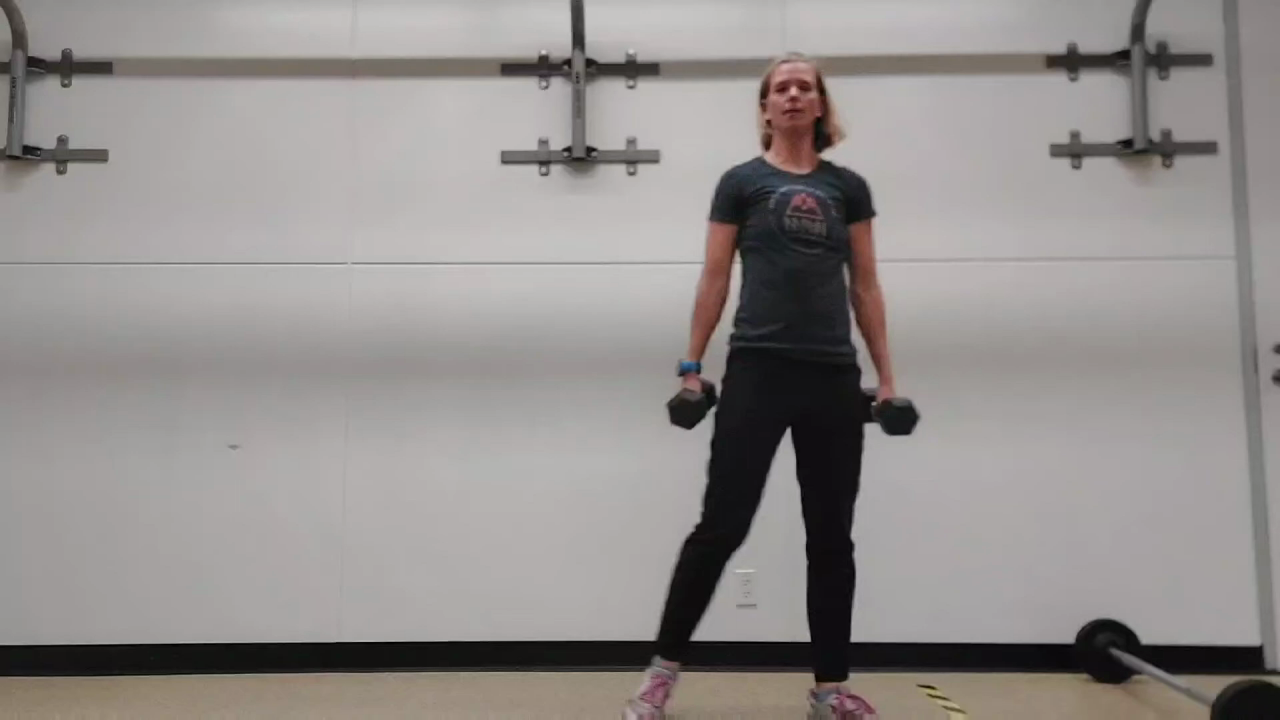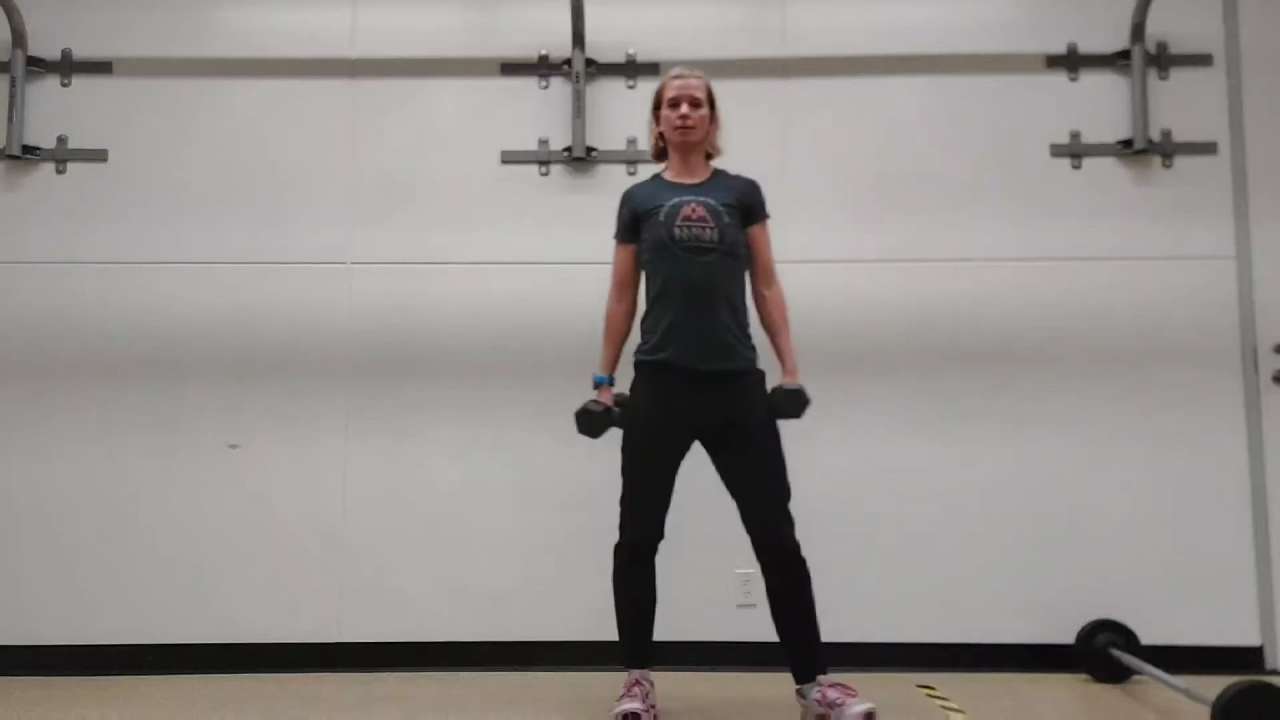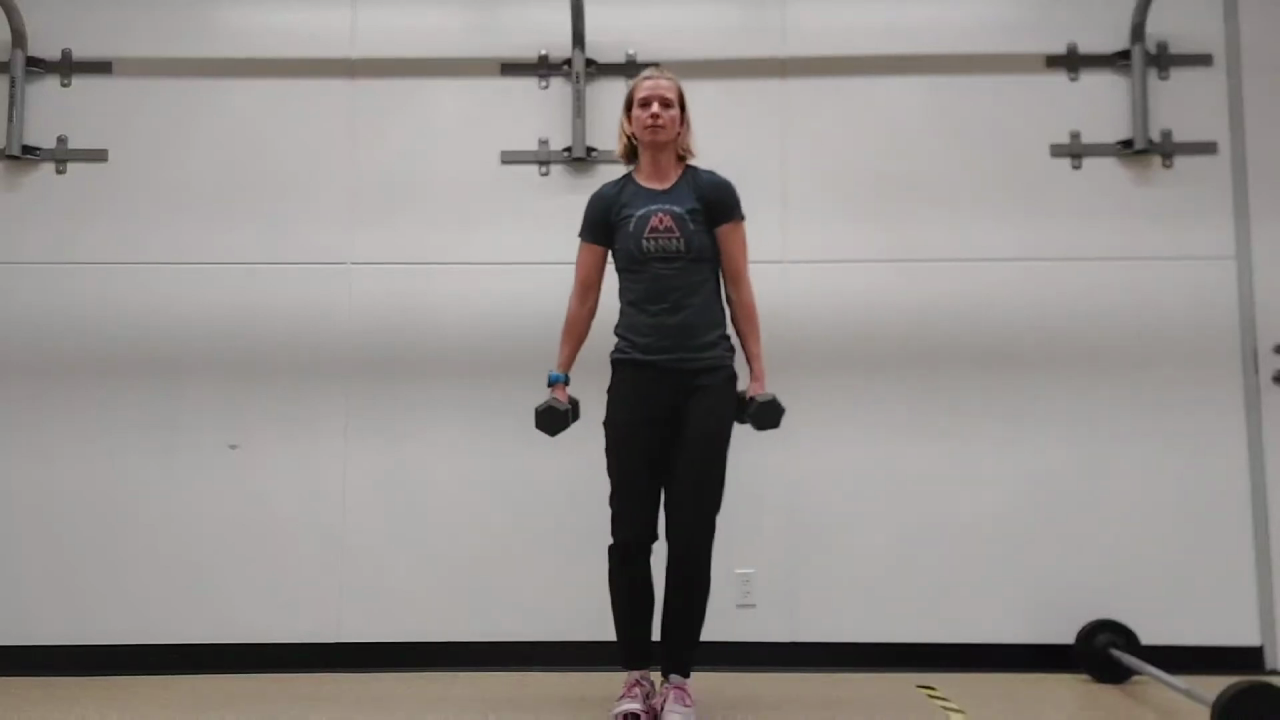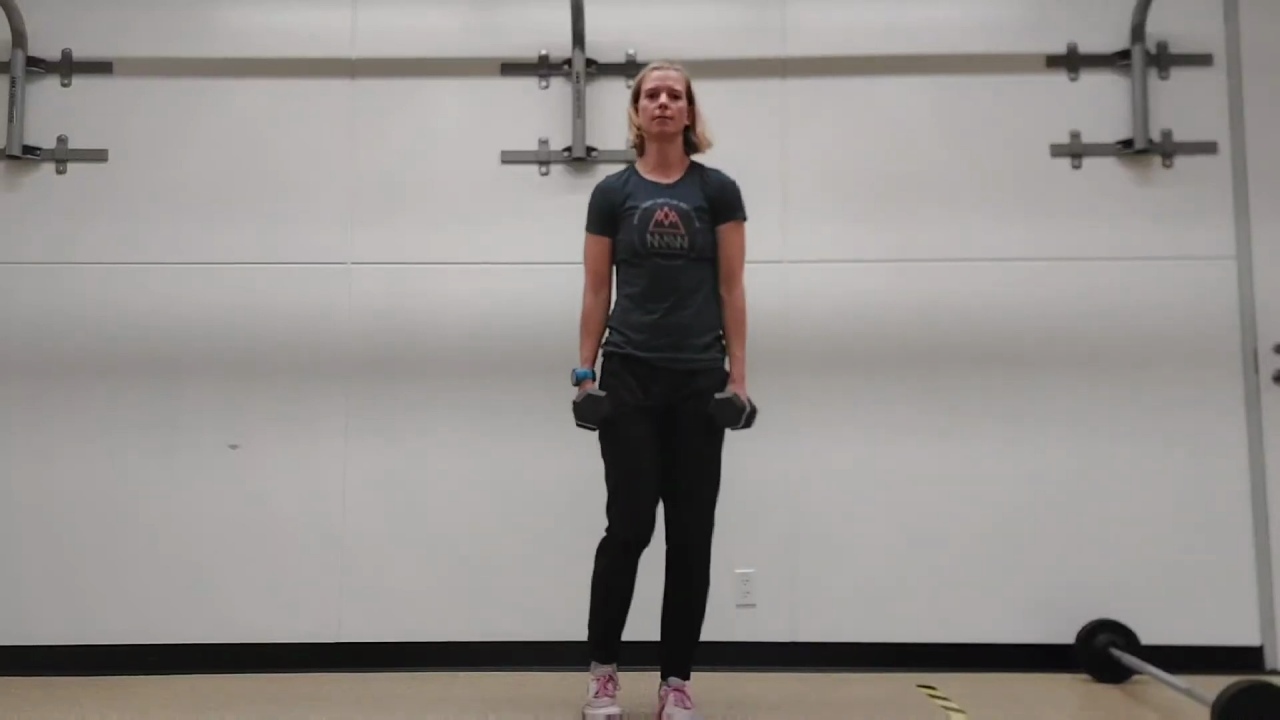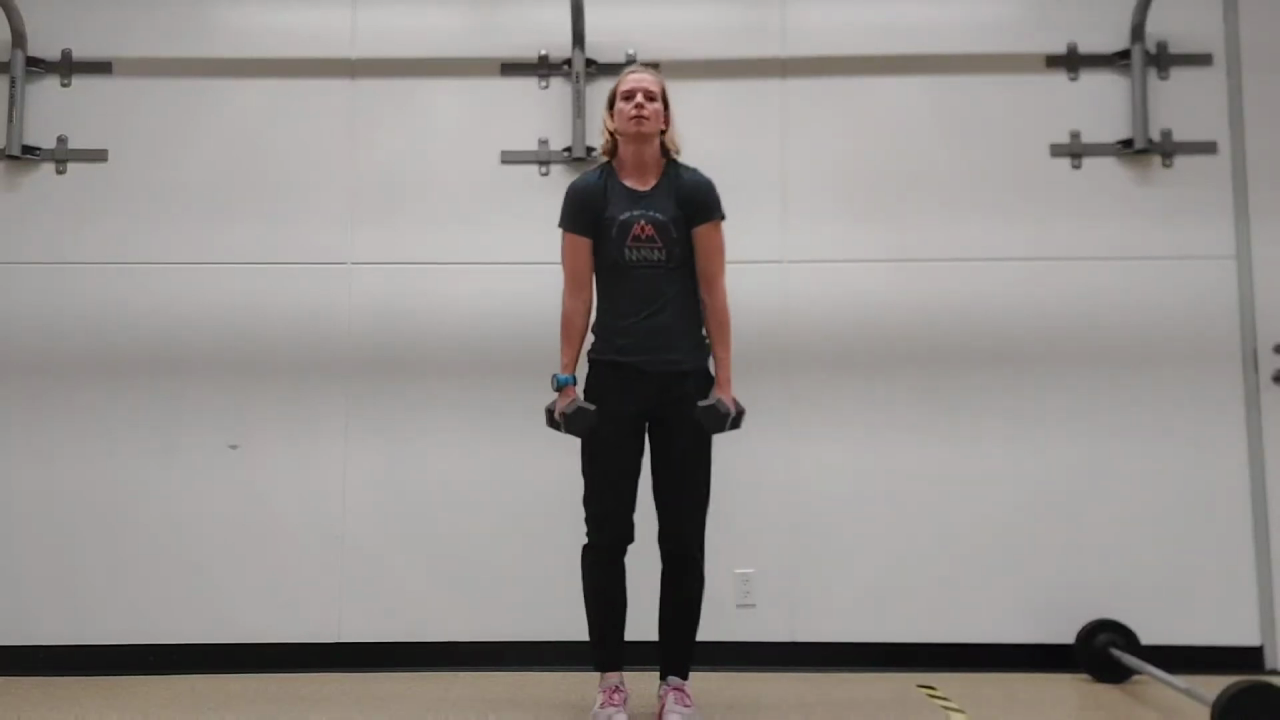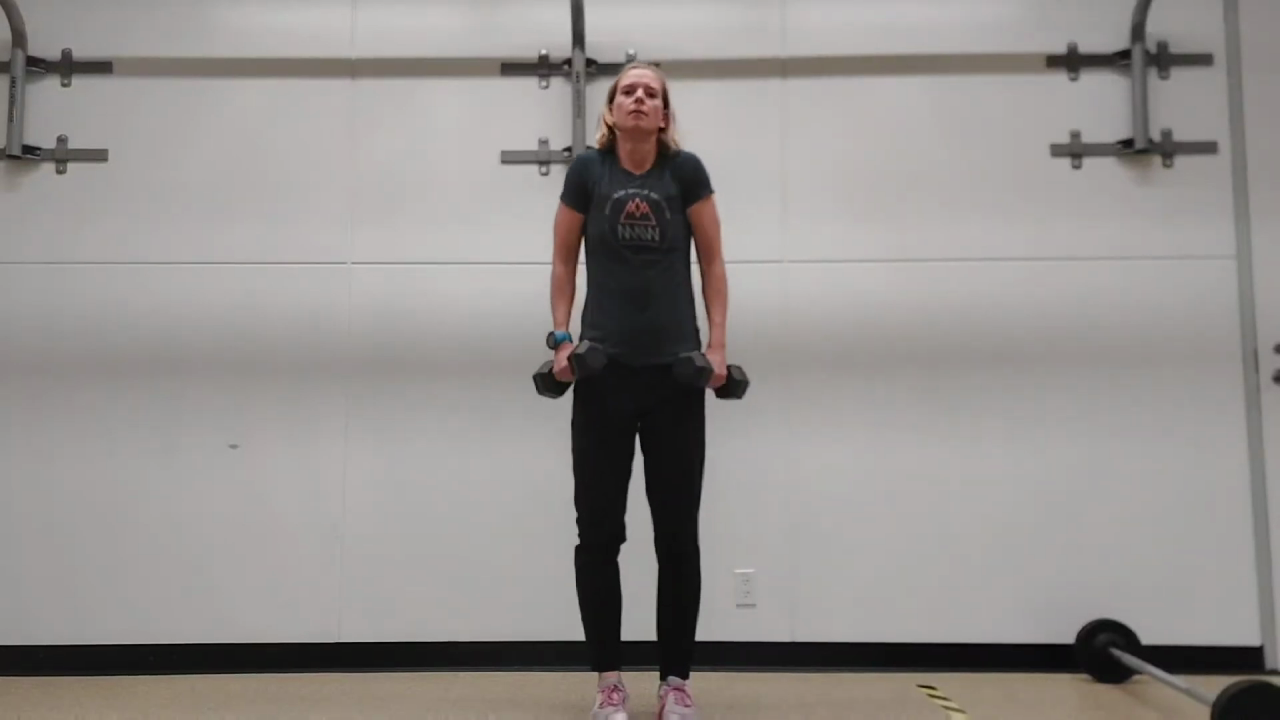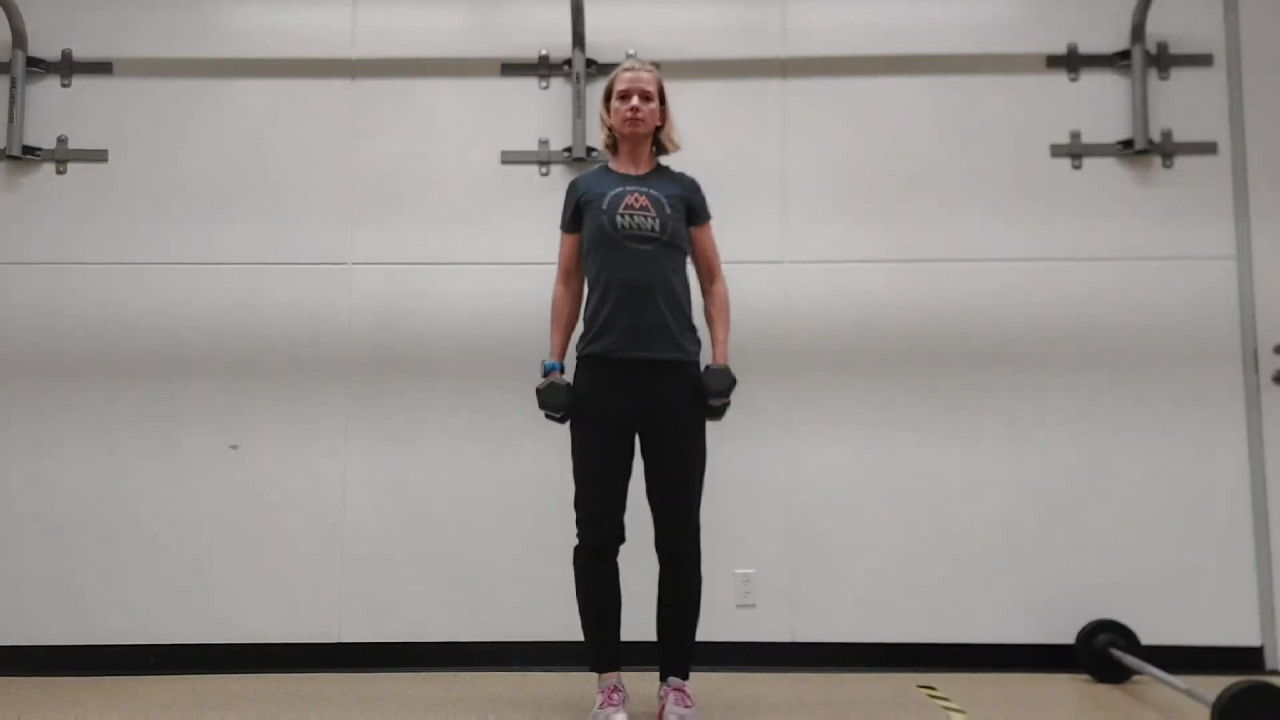
dt=0.4s
person 1, frame 1
left shoulder: (849, 187)
right shoulder: (741, 182)
left elbow: (865, 285)
right elbow: (714, 279)
left wrist: (886, 374)
right wrist: (691, 366)
left hip: (832, 375)
right hip: (759, 369)
left knee: (832, 535)
right knee: (722, 525)
person 1, frame 2
left shoulder: (741, 192)
right shoulder: (638, 199)
left elbow: (765, 286)
right elbow: (621, 295)
left wrist: (787, 367)
right wrist: (605, 376)
left hip: (733, 383)
right hip: (660, 382)
left knee: (774, 532)
right knee: (638, 535)
person 1, frame 3
left shoulder: (713, 190)
right shoulder: (608, 200)
left elbow: (738, 286)
right elbow: (584, 296)
left wrist: (757, 372)
right wrist: (560, 377)
left hip: (706, 378)
right hip: (636, 378)
left knee: (692, 531)
right knee: (632, 531)
person 1, frame 4
left shoulder: (718, 189)
right shoulder: (612, 192)
left elbow: (732, 288)
right elbow: (596, 290)
left wrist: (739, 374)
right wrist: (584, 373)
left hip: (697, 378)
right hip: (629, 375)
left knee: (691, 534)
right knee: (627, 527)
person 1, frame 5
left shoulder: (693, 187)
right shoulder: (587, 191)
left elbow: (713, 290)
right elbow: (576, 293)
left wrist: (723, 378)
right wrist: (566, 378)
left hip: (683, 380)
right hip: (613, 378)
left knee: (683, 535)
right knee: (607, 532)
person 1, frame 6
left shoulder: (686, 170)
right shoulder: (587, 171)
left elbow: (712, 262)
right elbow: (563, 261)
left wrist: (717, 344)
right wrist: (560, 336)
left hip: (674, 375)
right hip: (604, 374)
left knee: (677, 531)
right knee: (599, 529)
person 1, frame 7
left shoulder: (685, 190)
right shoulder: (585, 188)
left elbow: (713, 281)
right elbow: (568, 285)
left wrist: (722, 360)
right wrist: (553, 364)
left hip: (674, 374)
right hip: (602, 375)
left knee: (679, 534)
right knee: (598, 532)
